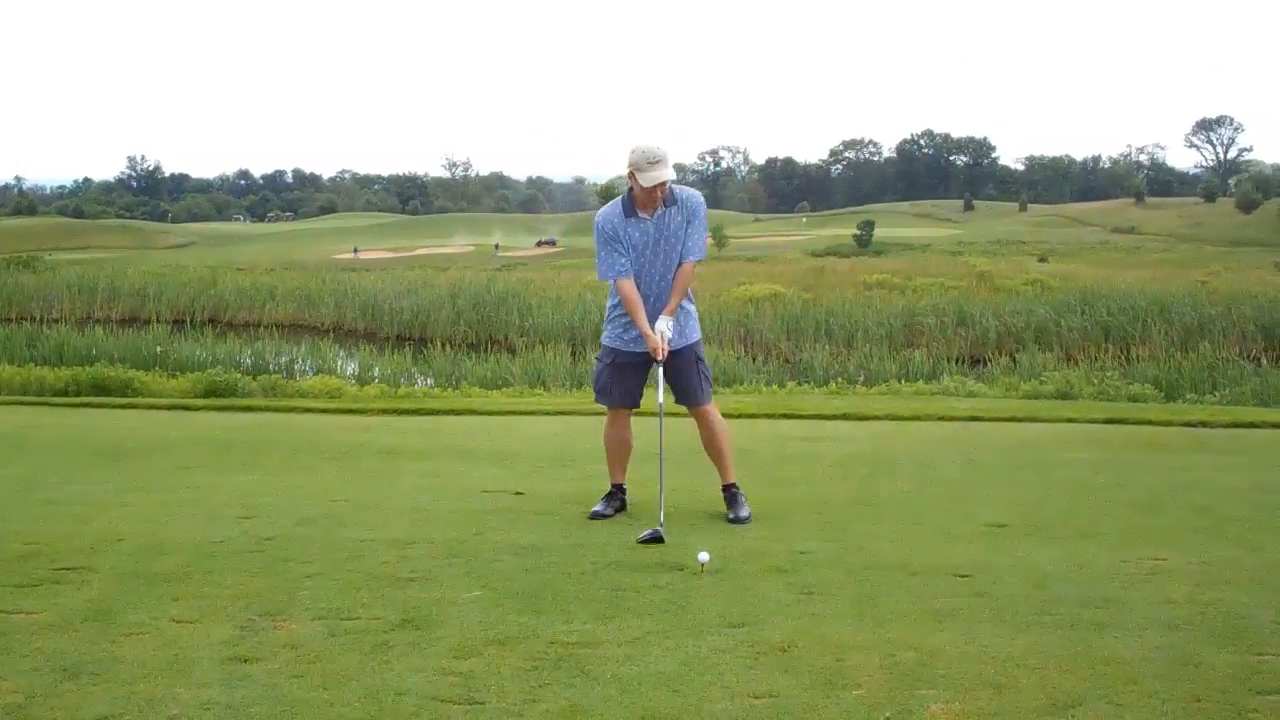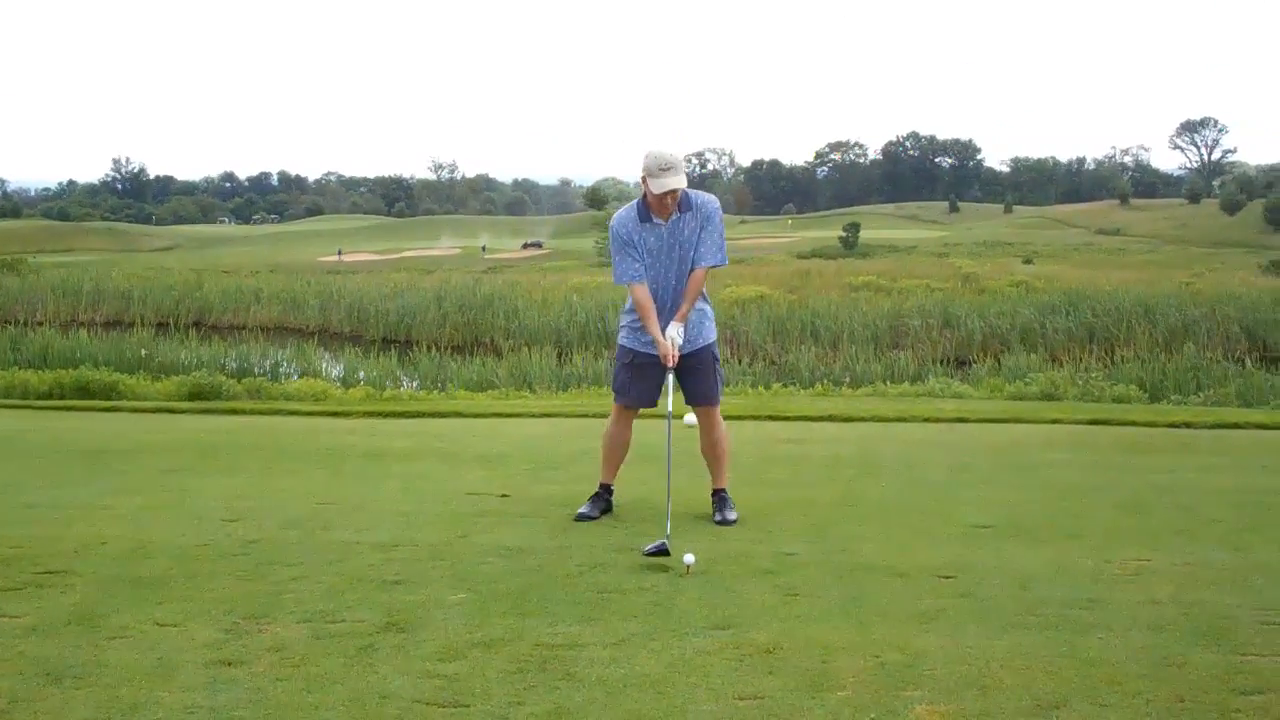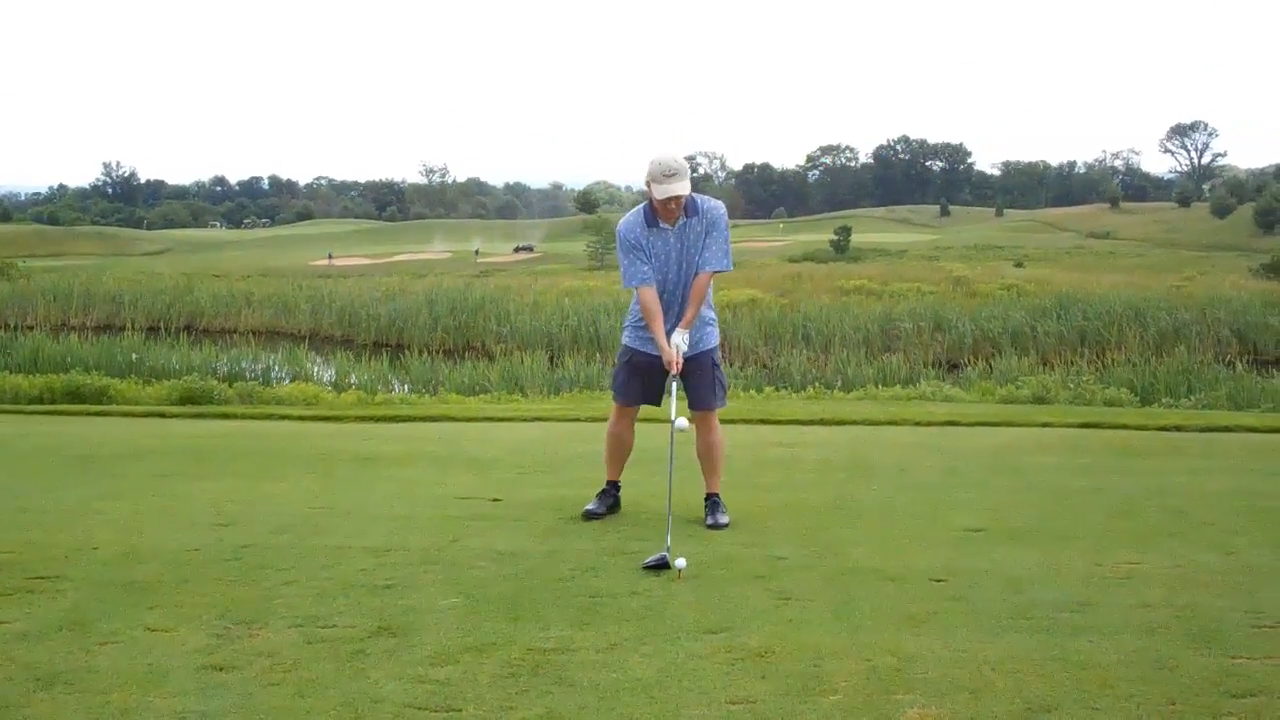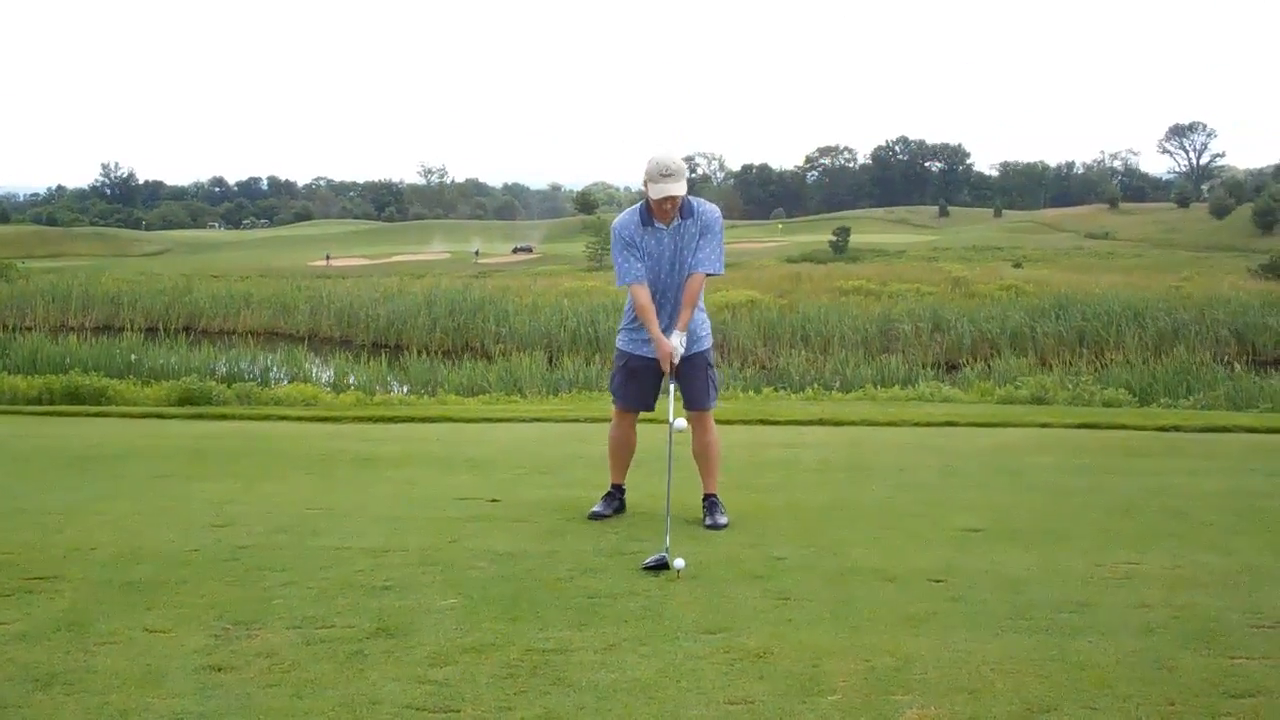
dt=0.2s
person 1, frame 1
left shoulder: (692, 203)
right shoulder: (608, 219)
left elbow: (689, 265)
right elbow: (624, 282)
left wrist: (666, 318)
right wrist: (647, 333)
left hip: (679, 327)
right hip: (625, 334)
left knee: (703, 410)
right knee: (617, 411)
left ankle: (732, 491)
right ankle: (616, 492)
person 1, frame 2
left shoulder: (708, 208)
right shoulder: (623, 224)
left elbow: (702, 270)
right elbow: (638, 286)
left wrist: (678, 324)
right wrist: (659, 339)
left hip: (695, 331)
right hip: (640, 335)
left knee: (708, 412)
right knee: (622, 411)
left ankle: (721, 495)
right ankle: (603, 494)
person 1, frame 3
left shoulder: (713, 213)
right shoulder: (629, 228)
left elbow: (704, 276)
right elbow: (645, 289)
left wrist: (682, 330)
right wrist: (662, 344)
left hip: (698, 335)
right hip: (643, 336)
left knee: (706, 416)
right knee: (622, 411)
left ankle: (713, 499)
right ankle: (611, 490)
person 1, frame 4
left shoulder: (708, 216)
right shoulder: (625, 226)
left elbow: (698, 276)
right elbow: (637, 288)
left wrist: (679, 330)
right wrist: (658, 338)
left hip: (691, 337)
right hip: (638, 338)
left knee: (701, 416)
right knee: (624, 414)
left ankle: (711, 499)
right ankle: (616, 492)
